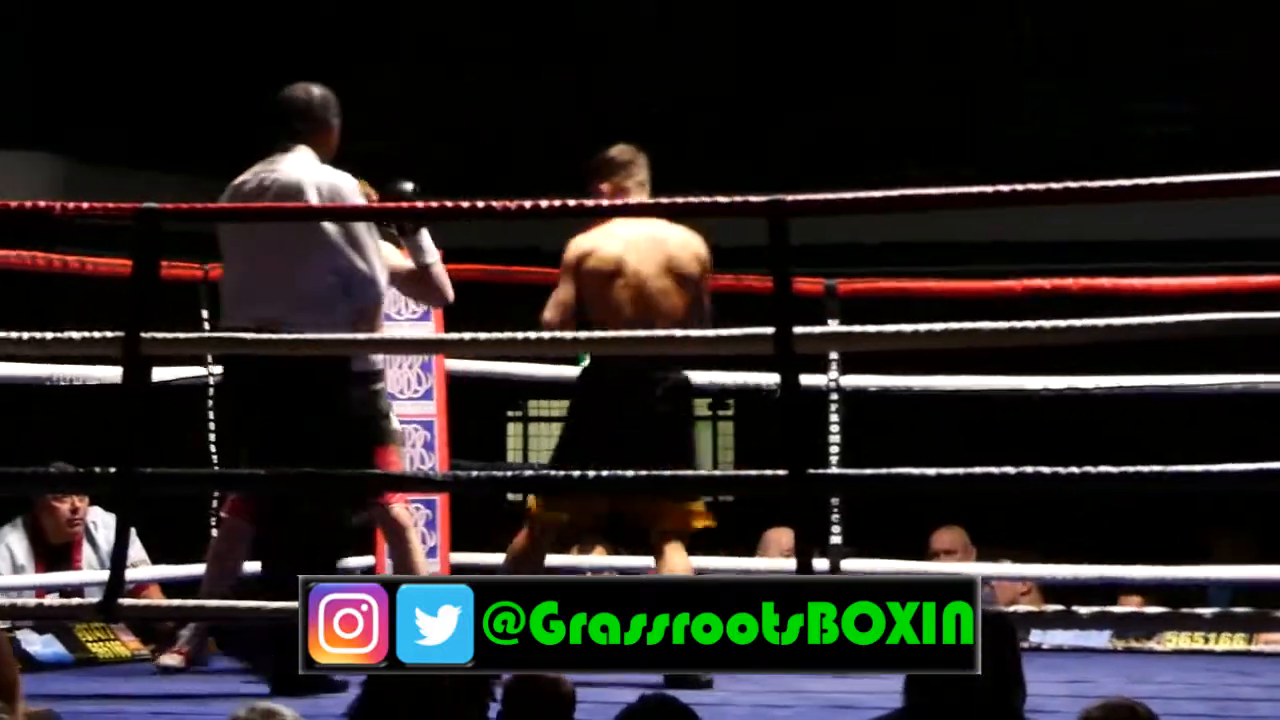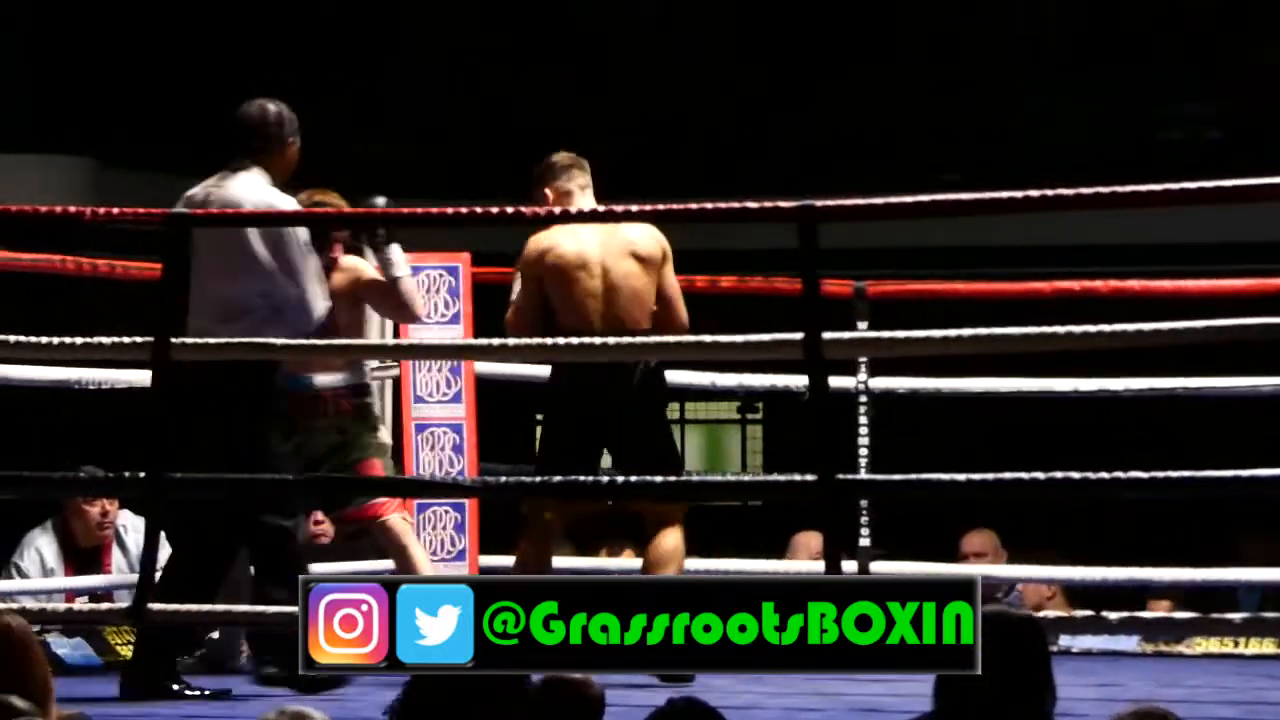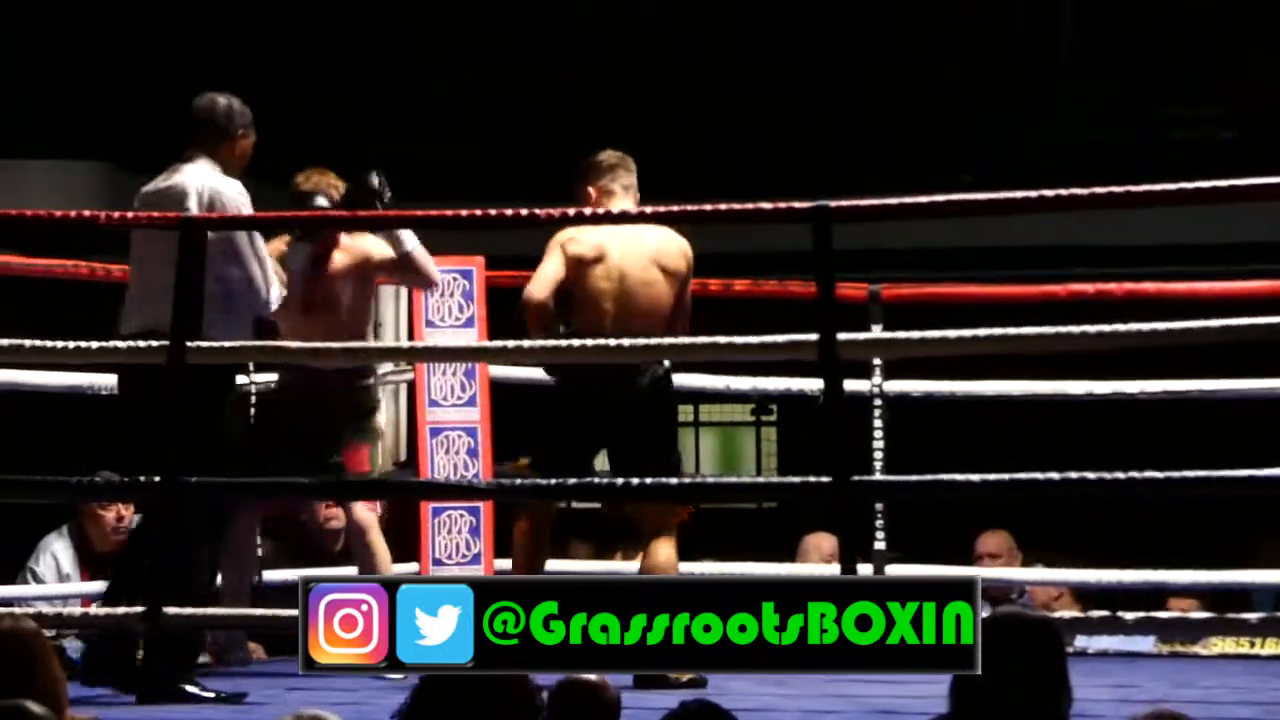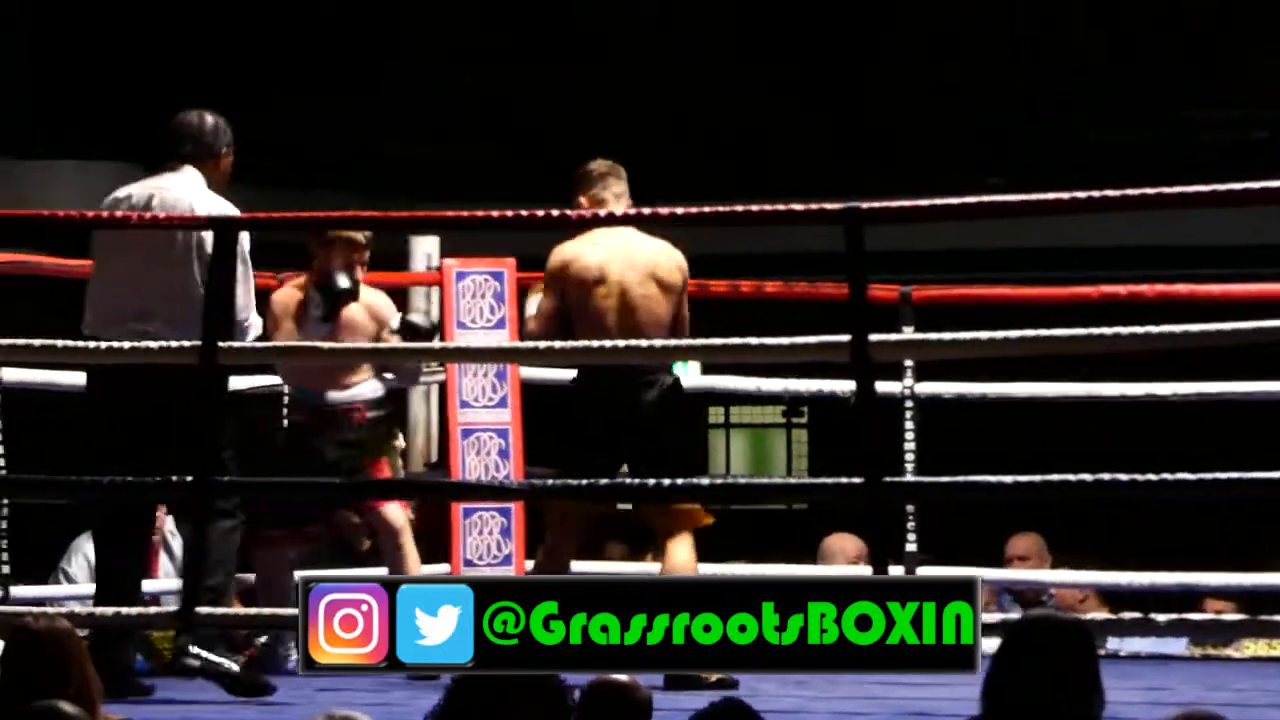
dt=0.3s
person 1, frame 1
left shoulder: (238, 191)
right shoulder: (333, 186)
left elbow: (238, 278)
right elbow: (371, 285)
left hip: (248, 361)
right hip: (310, 363)
left knee: (281, 512)
right knee: (328, 509)
left ankle: (287, 656)
right ankle: (283, 644)
person 1, frame 2
left shoulder: (194, 200)
right shoulder: (274, 205)
left elbow: (215, 287)
right elbow: (306, 310)
left hip: (188, 369)
right hip: (236, 374)
left knee: (251, 515)
right knee: (223, 522)
left ankle: (286, 653)
right ankle: (153, 663)
person 1, frame 3
left shoulder: (150, 193)
right shoulder: (223, 191)
right elbow: (256, 294)
right wrist: (275, 284)
left hip: (144, 361)
right hip: (194, 365)
left knee: (167, 511)
right knee: (200, 514)
left ankle: (110, 648)
right ankle: (168, 669)
person 1, frame 4
left shoulder: (118, 203)
right shoulder: (216, 212)
left elbow: (95, 298)
right elbow: (237, 321)
right wrist: (252, 335)
left hip: (112, 370)
right hip: (175, 373)
left knee: (121, 515)
right knee: (219, 508)
left ankle: (109, 659)
right ankle: (203, 636)
person 2, frame 1
left shoulder: (586, 246)
right shoulder: (691, 245)
left elbow: (554, 327)
right elbow: (700, 331)
left wrist: (564, 282)
left hip: (604, 389)
right hip: (665, 390)
left knee: (545, 522)
right knee: (669, 533)
person 2, frame 2
left shoulder: (543, 245)
right shoulder: (650, 236)
left elbow: (519, 328)
right elbow: (678, 324)
left wrist: (524, 283)
left hip: (577, 385)
right hip: (639, 381)
left knee: (543, 519)
right knee: (665, 514)
person 2, frame 3
left shoulder: (572, 238)
right shoulder: (676, 247)
left elbow: (535, 302)
right elbow: (677, 332)
left wrist: (554, 337)
left hip: (582, 383)
right hip: (645, 385)
left knee: (536, 507)
right knee: (660, 523)
person 2, frame 4
left shoulder: (567, 255)
right shoulder: (669, 256)
left elbow: (538, 336)
right elbow: (678, 339)
left hip: (596, 395)
right hip: (657, 393)
left knee: (564, 522)
right knee: (677, 527)
person 3, frame 1
left shoulder: (377, 252)
left elbow: (440, 297)
left wrist: (418, 234)
left knee: (394, 515)
right knee: (240, 521)
right ankle: (196, 635)
person 3, frame 2
left shoulder: (356, 272)
left elbow: (411, 313)
left wrist: (387, 248)
left hip: (349, 412)
right hip: (290, 412)
left knee: (391, 523)
person 3, frame 3
left shoulder: (362, 248)
right shoulder: (278, 253)
left elbow: (429, 279)
right elbow: (284, 319)
right wrist: (303, 248)
left hip: (349, 388)
right hip: (294, 387)
left knee: (359, 517)
person 3, frame 4
left shoulder: (377, 304)
right shoulder: (287, 300)
left elbow: (403, 370)
right elbow: (291, 373)
right wrist: (319, 318)
left hip: (368, 421)
right hip: (313, 426)
left knee: (393, 522)
